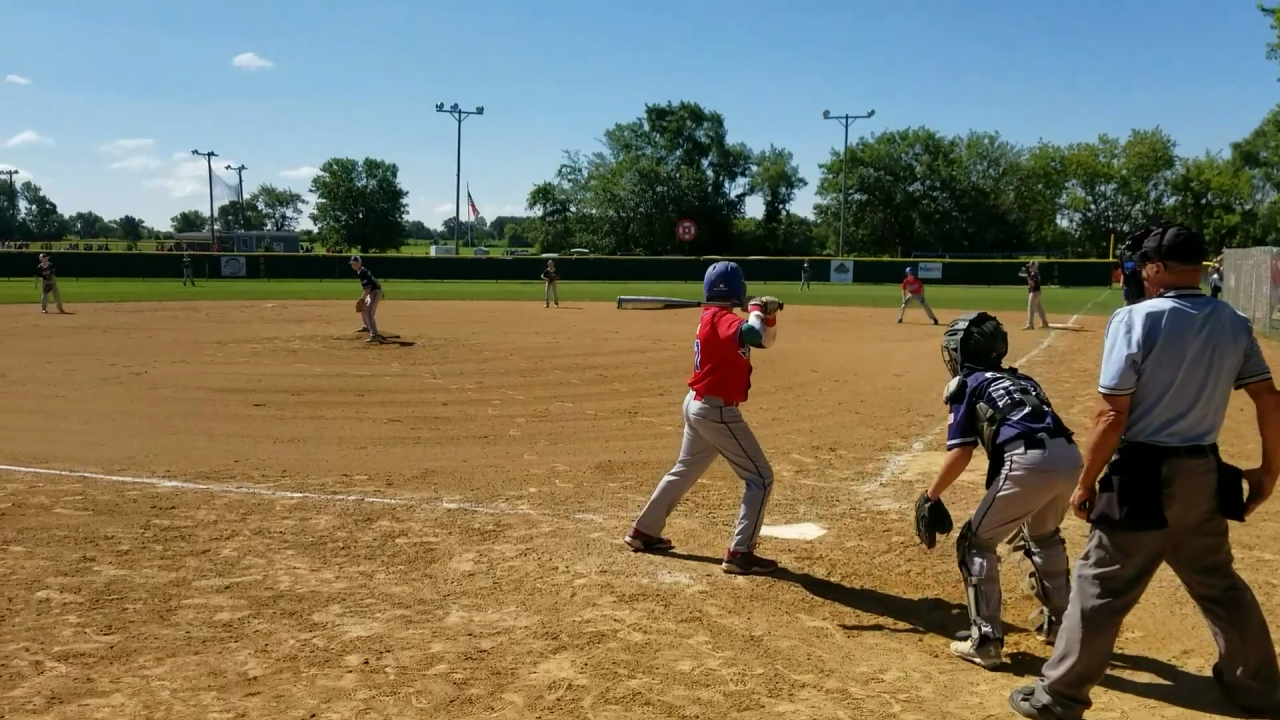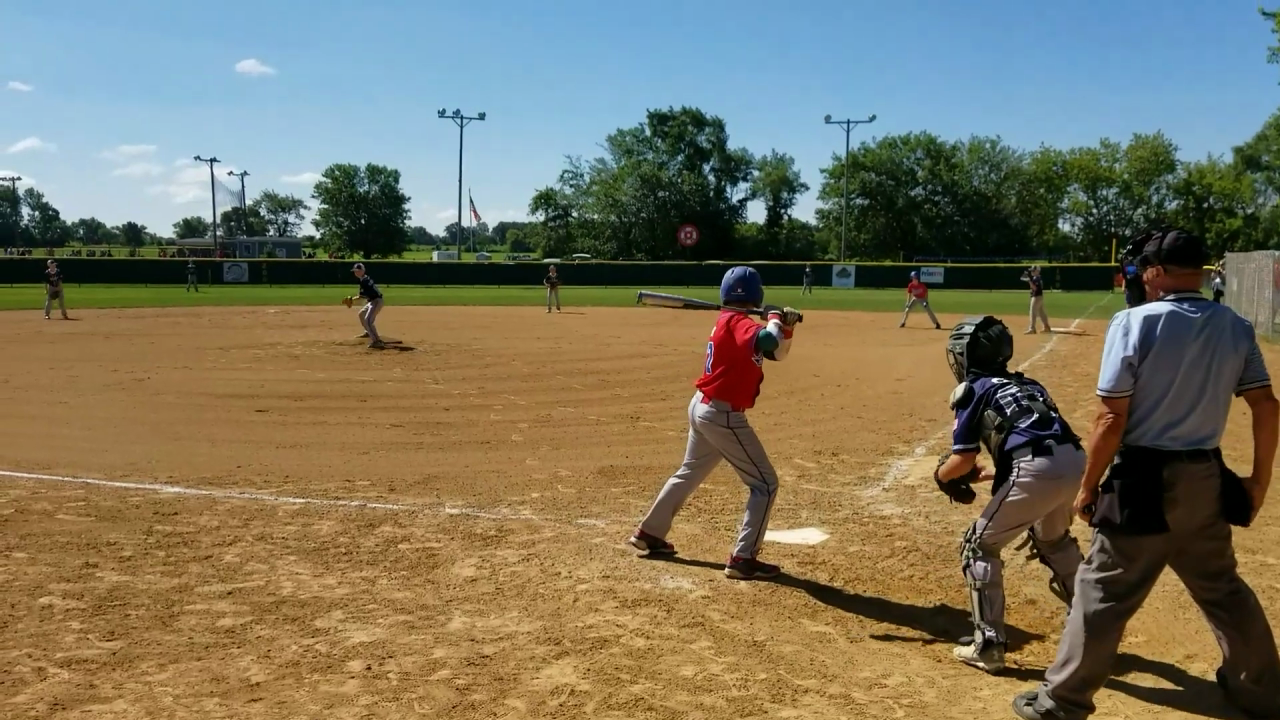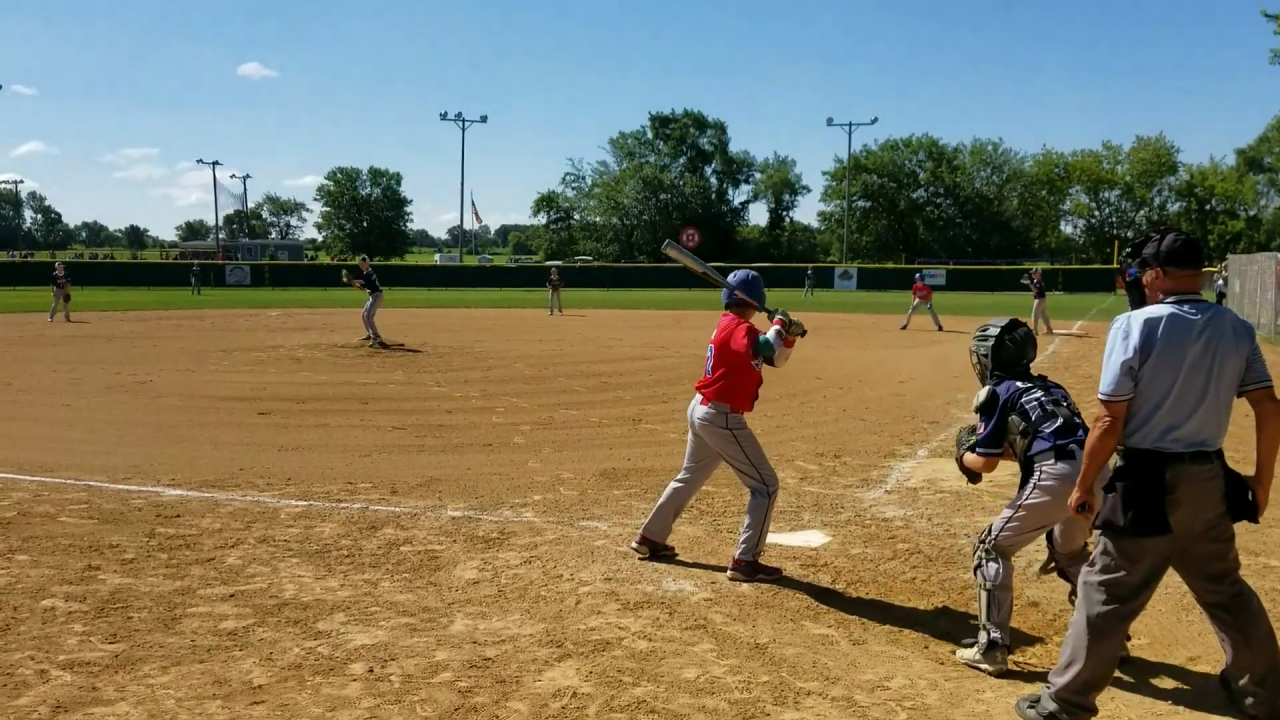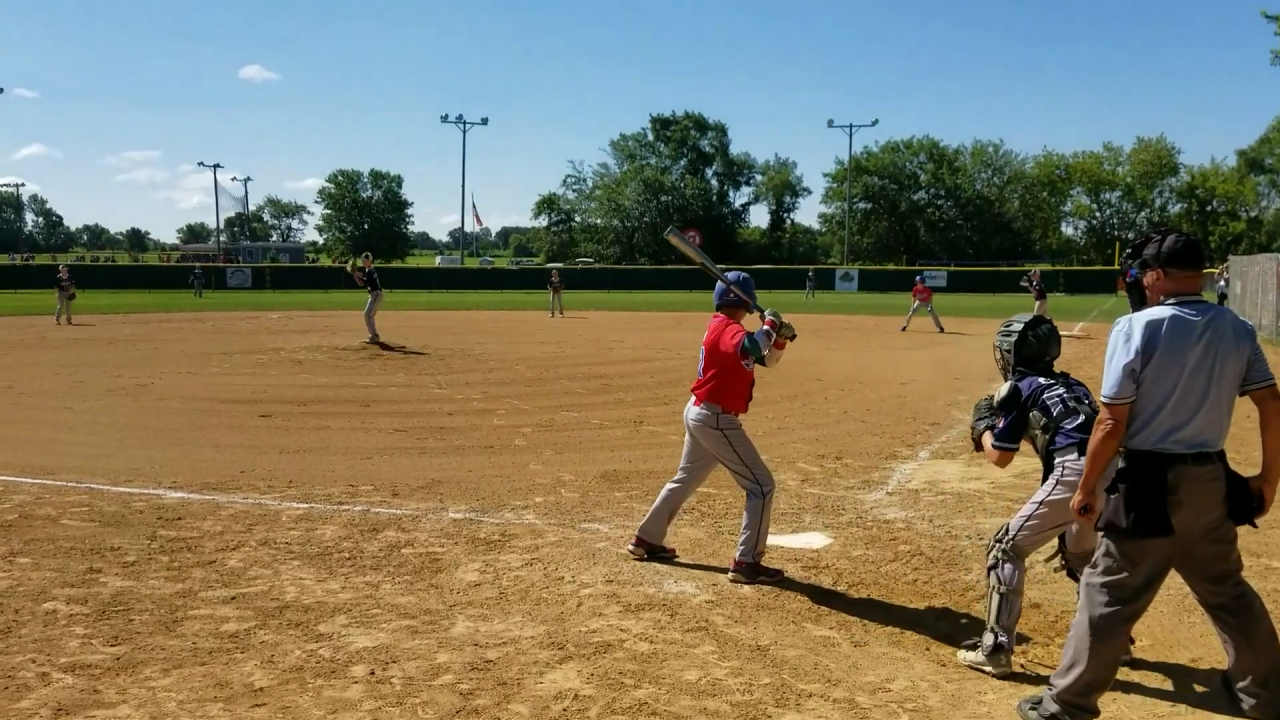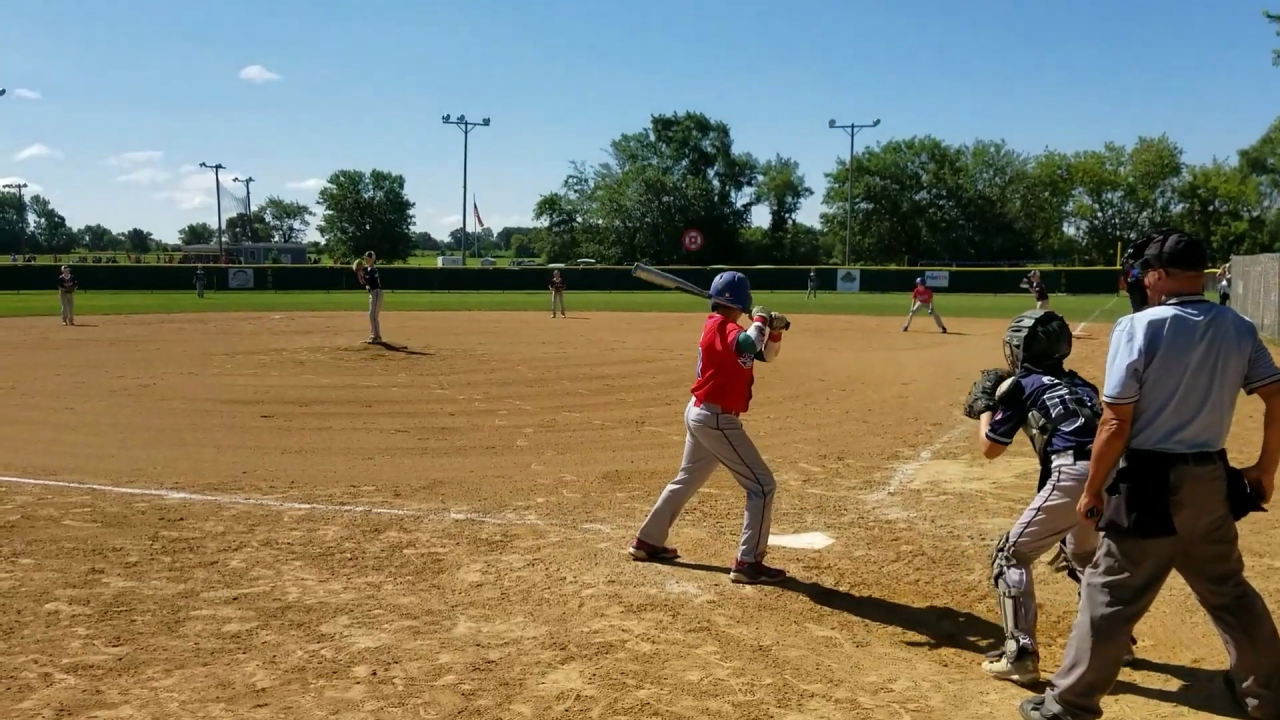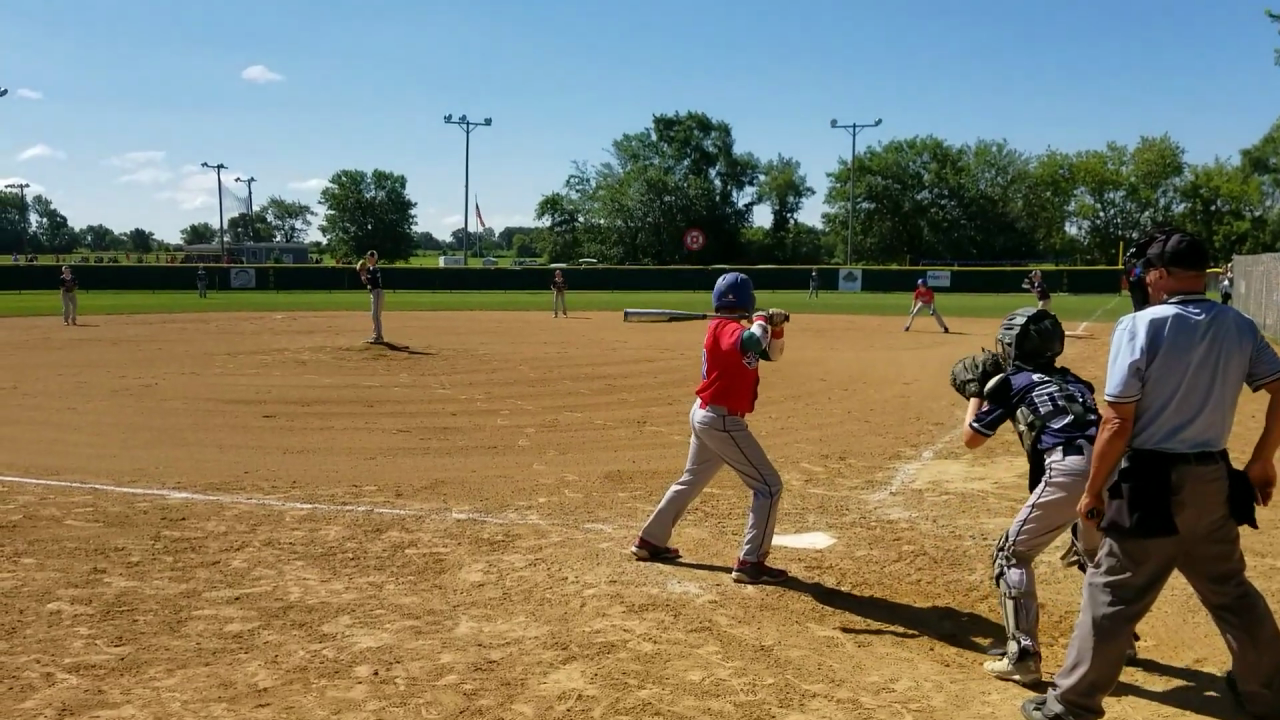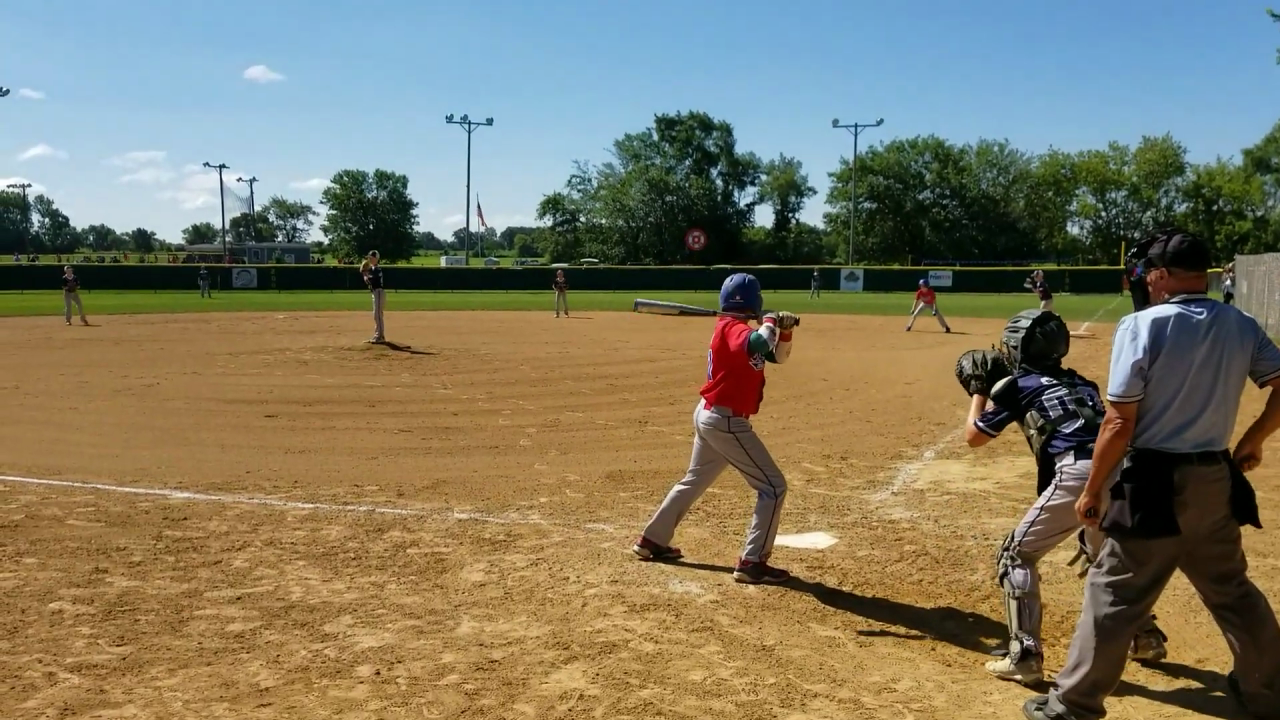
dt=0.2s
person 1, frame 1
left shoulder: (1136, 319)
right shoulder: (1233, 323)
left elbow: (1114, 416)
left wrist: (1086, 482)
left hip: (1144, 476)
right hip: (1204, 474)
left knee: (1100, 589)
right knee: (1219, 583)
person 1, frame 2
left shoulder: (1134, 323)
right shoulder: (1235, 328)
left elbow: (1112, 419)
left wrist: (1089, 485)
left hip: (1145, 480)
right hip: (1206, 479)
left knee: (1103, 592)
right knee: (1223, 588)
person 1, frame 3
left shoulder: (1135, 325)
right shoulder: (1236, 329)
left elbow: (1110, 421)
left wrist: (1084, 486)
left hip: (1148, 483)
right hip: (1209, 480)
left knee: (1106, 595)
right knee: (1226, 590)
person 1, frame 4
left shoulder: (1136, 327)
right shoulder: (1237, 329)
left elbow: (1112, 424)
left wrist: (1086, 488)
left hip: (1150, 485)
right hip: (1211, 482)
left knee: (1108, 596)
right knee: (1228, 592)
person 1, frame 5
left shoulder: (1139, 327)
right shoulder: (1239, 328)
left elbow: (1116, 424)
left wrist: (1092, 490)
left hip: (1151, 484)
right hip: (1212, 481)
left knee: (1109, 596)
right knee: (1230, 591)
person 1, frame 6
left shoulder: (1140, 326)
right shoulder: (1240, 327)
left elbow: (1118, 423)
left wrist: (1093, 490)
left hip: (1152, 483)
right hip: (1214, 480)
left knee: (1111, 595)
right knee: (1231, 590)
person 1, frame 7
left shoulder: (1142, 326)
left elbow: (1119, 423)
left wrist: (1091, 490)
left hip: (1154, 483)
right hip: (1216, 480)
left knee: (1112, 594)
right knee: (1232, 590)
person 2, frame 1
left shoulder: (966, 385)
right shoulder: (1022, 380)
left elbow: (959, 454)
left wrist: (929, 497)
left hip: (1029, 463)
right hip: (1069, 456)
left knee: (976, 542)
right knee: (1042, 534)
left ankle: (985, 641)
right ankle: (1059, 621)
person 2, frame 2
left shoulder: (972, 391)
right shoulder: (1027, 385)
left elbow: (963, 459)
left wrist: (940, 475)
right wrist: (997, 476)
left hip: (1037, 470)
right hip: (1075, 462)
left knee: (979, 546)
right knee: (1053, 538)
left ankle: (988, 645)
person 2, frame 3
left shoulder: (996, 393)
right shoulder: (1049, 387)
left elbow: (985, 462)
left wrist: (963, 455)
right wrist: (1013, 450)
left hip: (1056, 476)
left knee: (992, 548)
right knee: (1068, 549)
left ankle: (991, 648)
person 2, frame 4
left shoulder: (1017, 389)
right shoulder: (1070, 385)
left elbow: (1000, 456)
left wrist: (982, 431)
left hip: (1076, 472)
right hip: (1112, 469)
left knee: (1007, 548)
right knee: (1081, 550)
left ankle: (995, 650)
person 2, frame 5
left shoulder: (1019, 386)
right shoulder: (1079, 385)
left elbow: (990, 448)
left wrist: (986, 409)
left hip: (1074, 475)
left knee: (1010, 555)
right knee: (1083, 550)
left ankle: (1020, 656)
person 2, frame 6
left shoulder: (1009, 384)
right shoulder: (1073, 381)
left elbow: (971, 438)
left wrist: (975, 394)
left hip: (1068, 472)
left knee: (1011, 554)
right knee: (1093, 549)
left ankle: (1022, 656)
person 2, frame 7
left shoulder: (1017, 387)
right shoulder: (1080, 383)
left elbow: (974, 437)
left wrist: (980, 390)
left hip: (1077, 475)
left knee: (1016, 554)
right knee: (1101, 550)
left ankle: (1024, 656)
right ankle: (1145, 637)
person 3, frame 1
left shoulder: (715, 318)
right shoulder: (722, 319)
left elbow: (765, 340)
right elbow: (753, 334)
left wrist: (769, 315)
right wrist: (757, 309)
left hip: (697, 405)
right hip: (717, 411)
left knee: (684, 471)
right knee: (760, 477)
left ankle: (644, 531)
right ankle: (739, 553)
person 3, frame 2
left shoulder: (729, 322)
right shoulder: (738, 323)
left elbow: (777, 352)
right elbow: (769, 340)
left wrist: (786, 326)
right wrist: (775, 318)
left hip: (702, 408)
right hip: (723, 415)
left knee: (688, 474)
right knee: (765, 483)
left ankle: (648, 533)
right ankle: (742, 559)
person 3, frame 3
left shoulder: (730, 325)
right shoulder: (739, 328)
left elbow: (776, 359)
right elbow: (766, 348)
left wrist: (788, 336)
right wrist: (779, 324)
left hip: (701, 410)
right hip: (722, 417)
left knee: (689, 478)
right knee: (765, 485)
left ankle: (649, 537)
right ankle: (745, 561)
person 3, frame 4
left shoulder: (722, 327)
right shoulder: (728, 328)
left elbow: (766, 360)
right elbow: (754, 349)
left wrist: (780, 339)
right wrist: (770, 323)
left hip: (698, 413)
right hip: (716, 418)
left knee: (685, 479)
right knee: (761, 486)
left ankle: (646, 539)
right ankle: (746, 563)
person 3, frame 5
left shoulder: (722, 327)
right shoulder: (722, 327)
left elbow: (766, 355)
right elbow: (749, 345)
left wrist: (774, 332)
right wrist: (761, 319)
left hip: (699, 413)
right hip: (716, 418)
left knee: (686, 480)
right knee: (762, 486)
left ankle: (647, 541)
right ankle: (748, 562)
person 3, frame 6
left shoulder: (727, 329)
right shoulder: (726, 328)
left elbow: (772, 353)
right elbow: (753, 342)
left wrist: (776, 328)
right wrist: (762, 320)
left hip: (705, 415)
right hip: (722, 420)
left knee: (691, 481)
right knee: (769, 486)
left ankle: (650, 541)
right ankle: (749, 563)
person 3, frame 7
left shoulder: (733, 329)
right shoulder: (733, 329)
left elbow: (778, 356)
right elbow: (761, 344)
left wrist: (785, 331)
right wrist: (770, 322)
left hip: (709, 415)
right hip: (726, 421)
left knee: (694, 481)
right knee: (773, 486)
left ankle: (652, 540)
right ankle: (752, 562)
